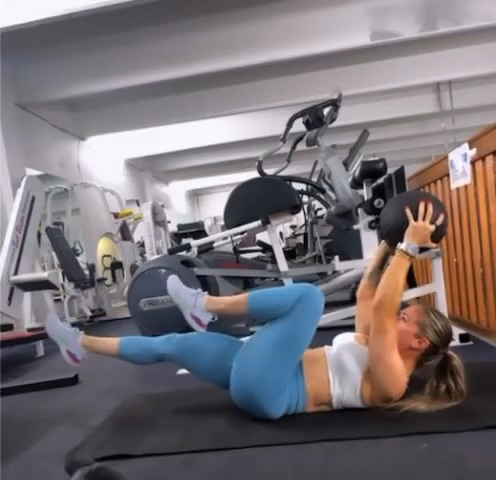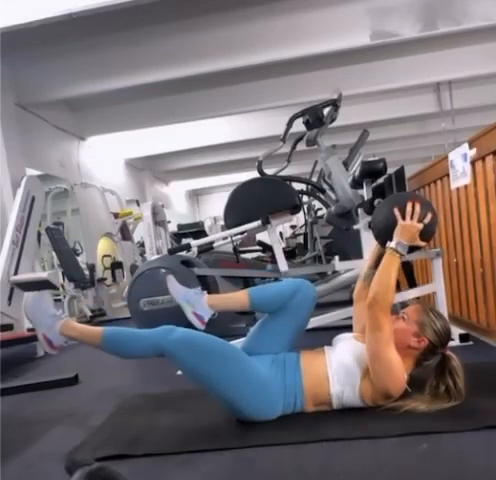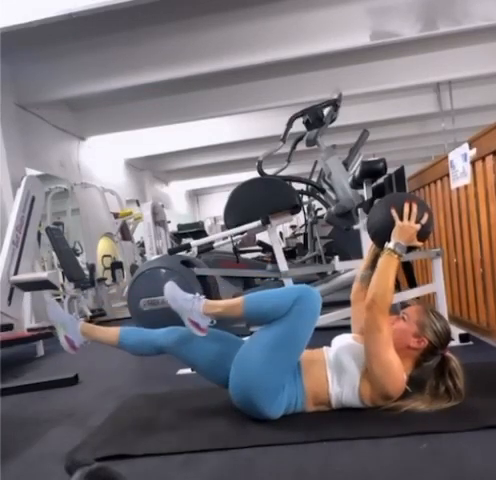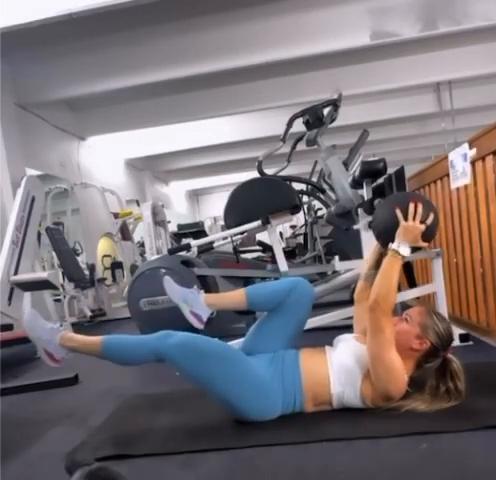
dt=1s
person 1, frame 1
left shoulder: (391, 380)
right shoulder: (372, 349)
left elbow: (382, 309)
right elbow: (366, 297)
left wrist: (409, 247)
right wrist: (387, 246)
left hip: (262, 390)
right hip: (257, 374)
left knee: (309, 295)
right knee: (172, 343)
left ankle: (208, 305)
right ankle: (84, 344)
person 1, frame 2
left shoulder: (390, 378)
right shoulder: (371, 350)
left elbow: (375, 307)
right elbow: (362, 296)
left wrist: (399, 246)
right wrist: (381, 246)
left hip: (260, 392)
right hip: (265, 365)
left knee: (169, 338)
right knee: (302, 290)
left ankle: (65, 330)
right ankle: (206, 305)
person 1, frame 3
left shoulder: (390, 379)
right shoulder: (371, 349)
left elbow: (373, 310)
right elbow: (360, 298)
left wrist: (397, 246)
right wrist: (377, 247)
left hip: (260, 390)
right hip: (255, 376)
left knee: (307, 296)
right knee: (173, 336)
left ankle: (206, 308)
right ankle: (83, 332)
person 1, frame 4
left shoulder: (390, 380)
right shoulder: (373, 350)
left elbow: (377, 309)
right elbow: (363, 298)
left wrist: (401, 248)
right wrist: (381, 246)
left hip: (260, 392)
right hip: (264, 364)
left knee: (167, 343)
right knee: (300, 289)
left ankle: (64, 342)
right ankle: (204, 304)
